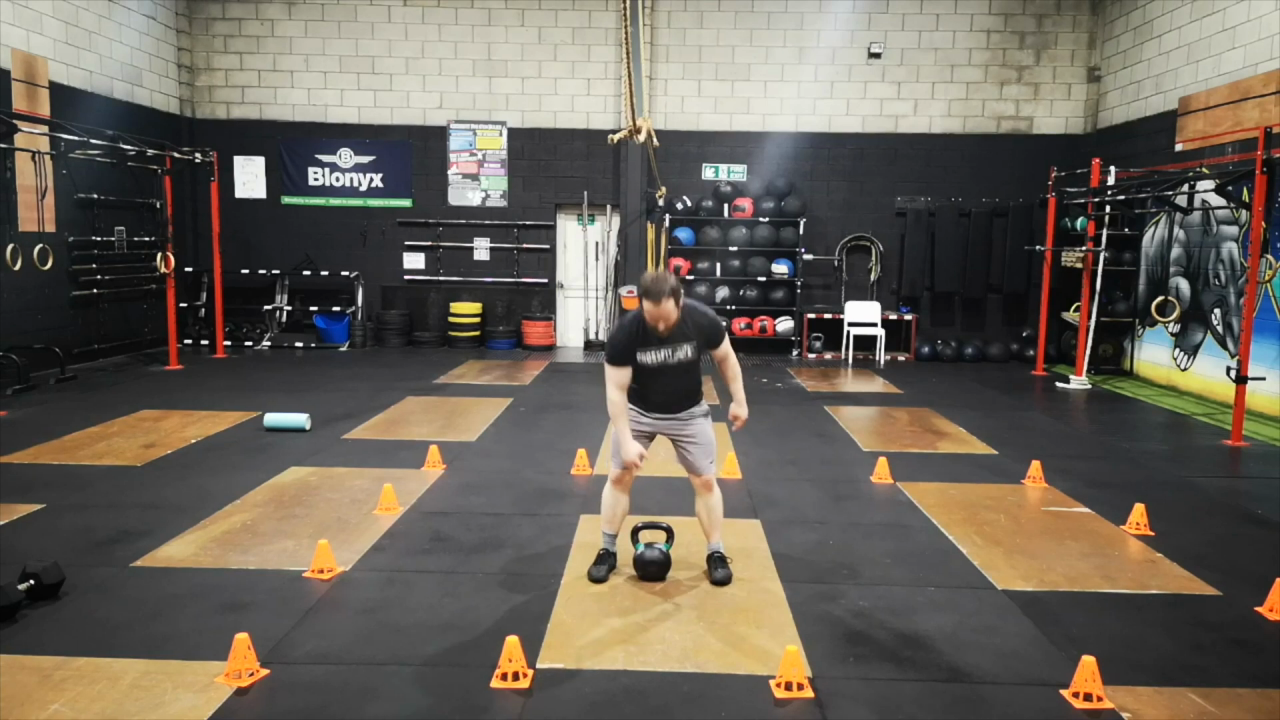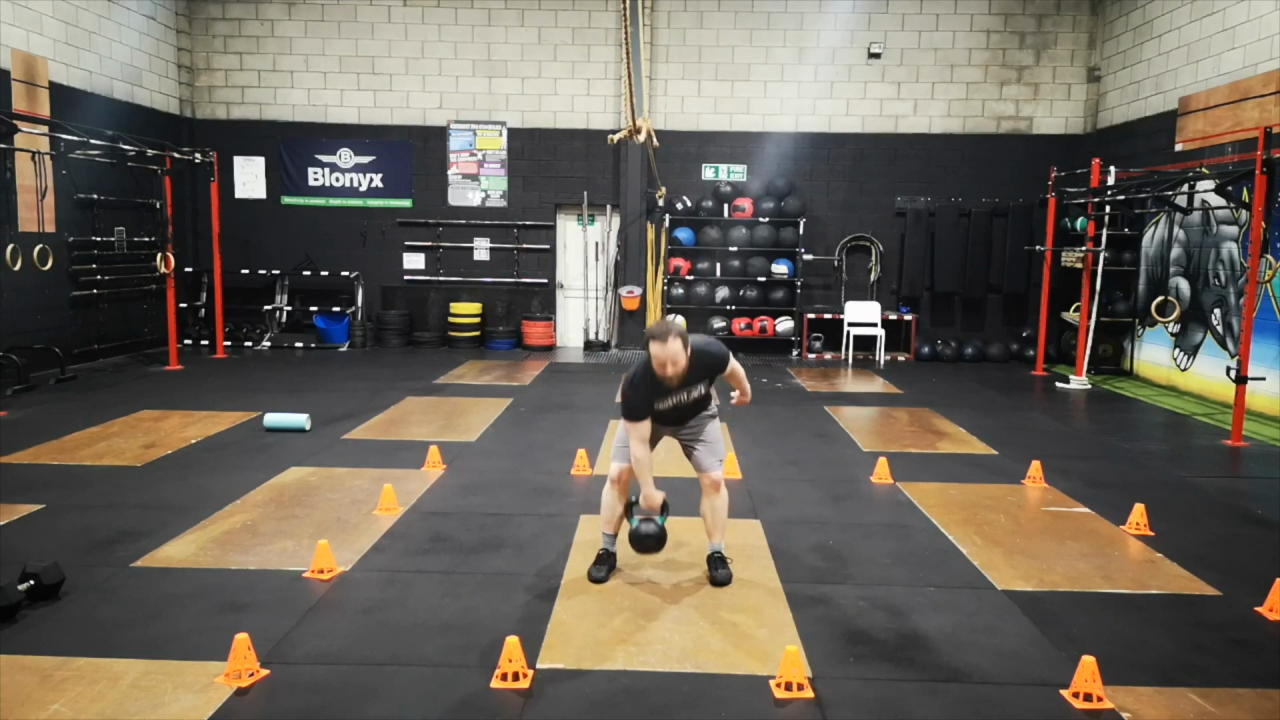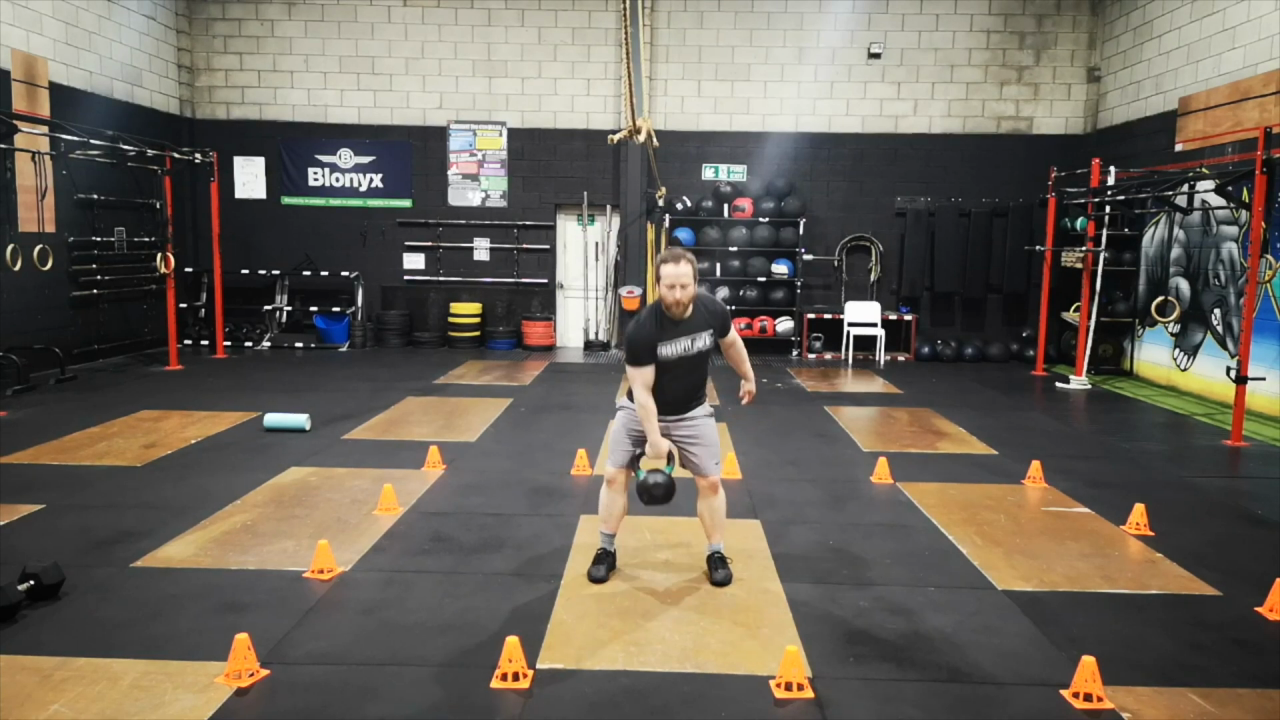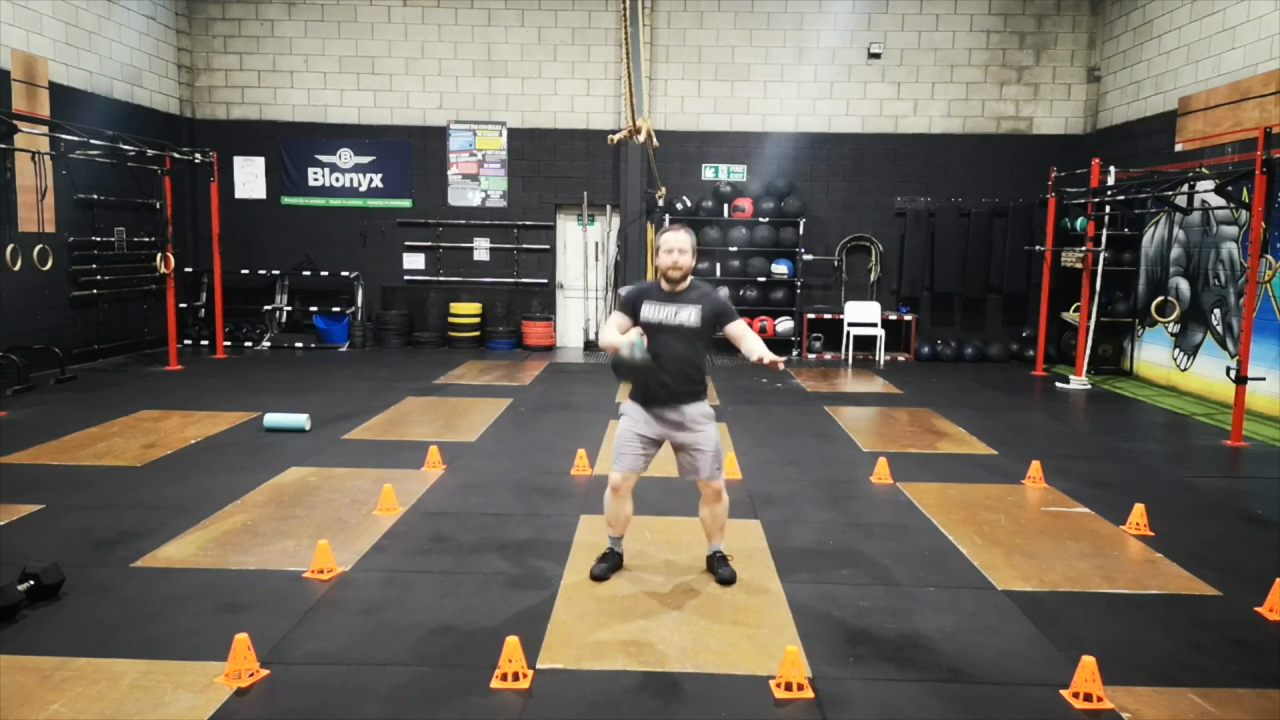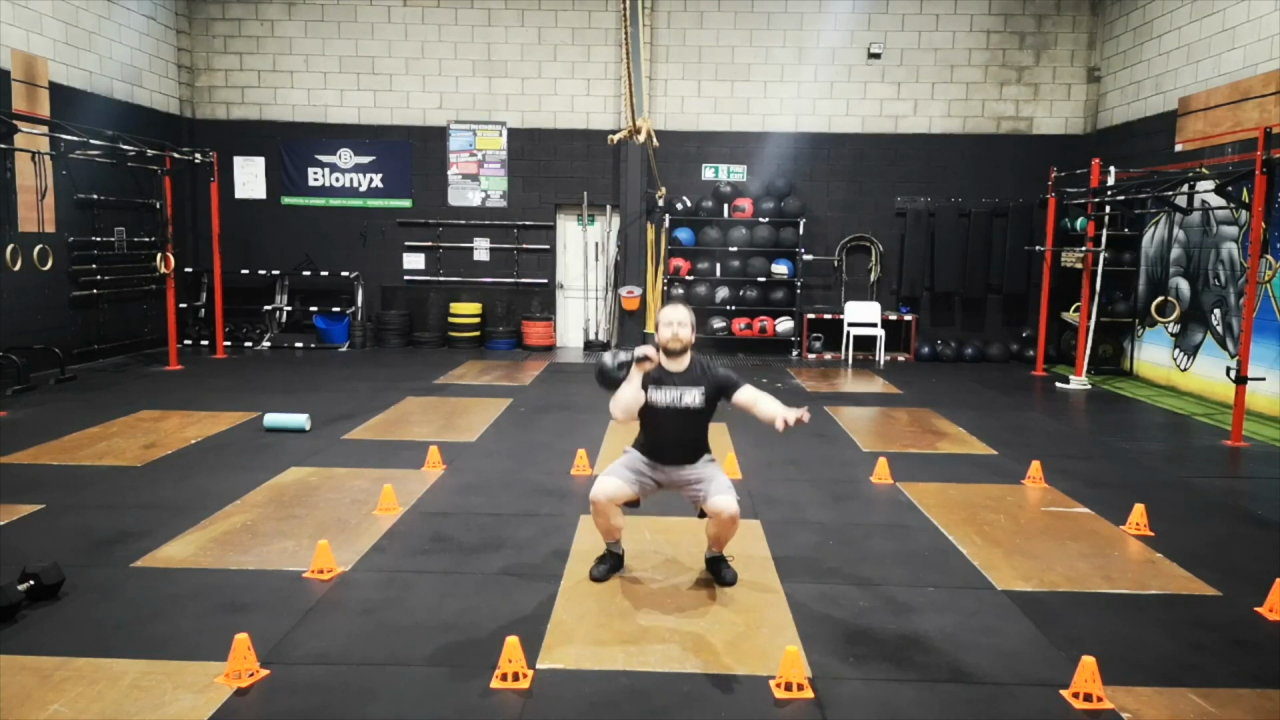
dt=1s
person 1, frame 1
left shoulder: (703, 320)
right shoulder: (624, 332)
left elbow: (725, 357)
right elbow: (616, 389)
left wrist: (739, 400)
right wrist: (625, 440)
left hip: (689, 411)
right hip: (639, 411)
left knee: (705, 479)
right knee: (619, 475)
left ankle: (716, 553)
right ankle: (607, 550)
person 1, frame 2
left shoulder: (709, 353)
right shoulder: (636, 383)
left elbow: (733, 370)
right elbow: (639, 445)
left wrist: (744, 390)
right wrist: (648, 492)
left hip: (697, 417)
right hip: (645, 422)
left knee: (713, 480)
right knee: (618, 475)
left ankle: (717, 555)
right ankle: (607, 552)
person 1, frame 3
left shoulder: (713, 310)
right shoulder: (642, 329)
left elbow: (732, 343)
right elbow: (641, 391)
left wrist: (748, 377)
right wrist: (654, 439)
left hip: (692, 412)
right hip: (641, 410)
left knee: (710, 480)
right knee: (615, 475)
left ankle: (716, 554)
right ankle: (606, 551)
person 1, frame 4
left shoulder: (711, 299)
right shoulder: (638, 296)
left elbow: (743, 334)
right elbow: (606, 336)
left wrist: (761, 353)
right wrist: (622, 338)
left hip: (692, 410)
right hip: (642, 409)
left knee: (713, 487)
right knee: (619, 483)
left ankle: (716, 554)
right ankle: (614, 551)
person 1, frame 5
left shoulder: (711, 375)
right shoulder: (643, 371)
left elbow: (753, 398)
right elbow: (621, 414)
left wrist: (782, 414)
right wrist: (637, 373)
left hip: (695, 463)
right hip: (646, 459)
left knee: (727, 512)
right knee: (602, 496)
left ankle: (715, 557)
right ankle: (614, 553)
